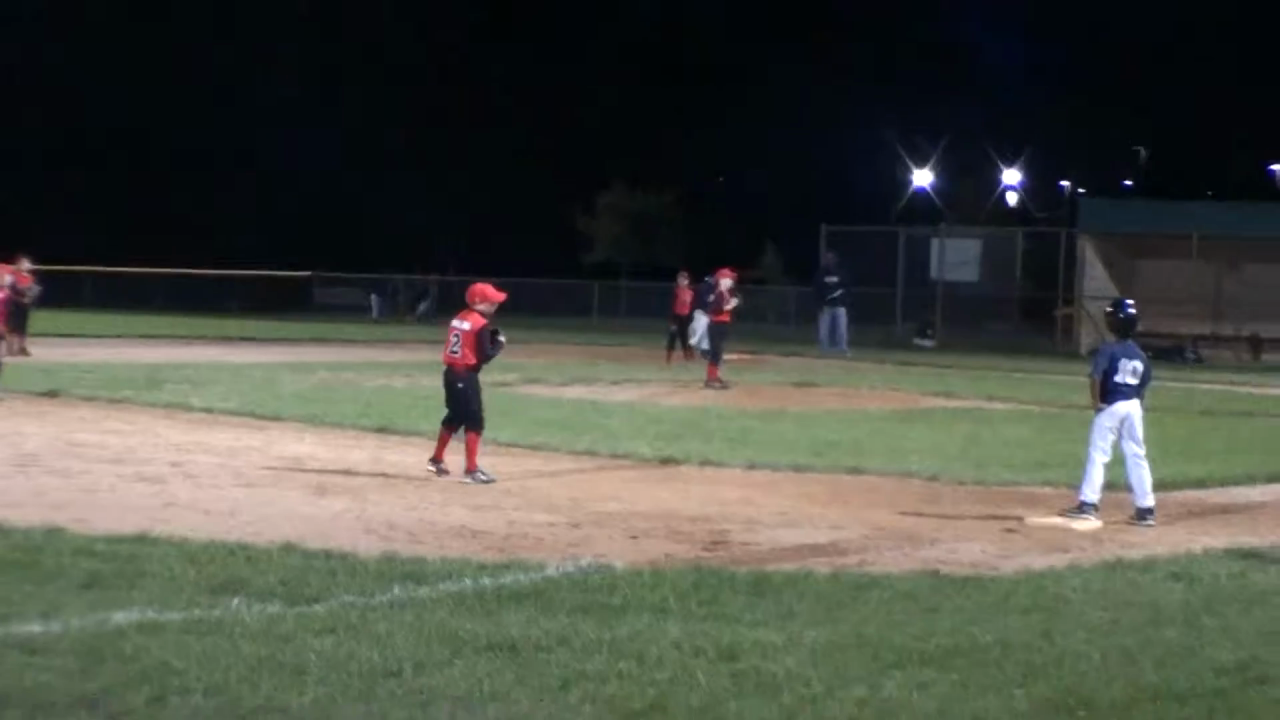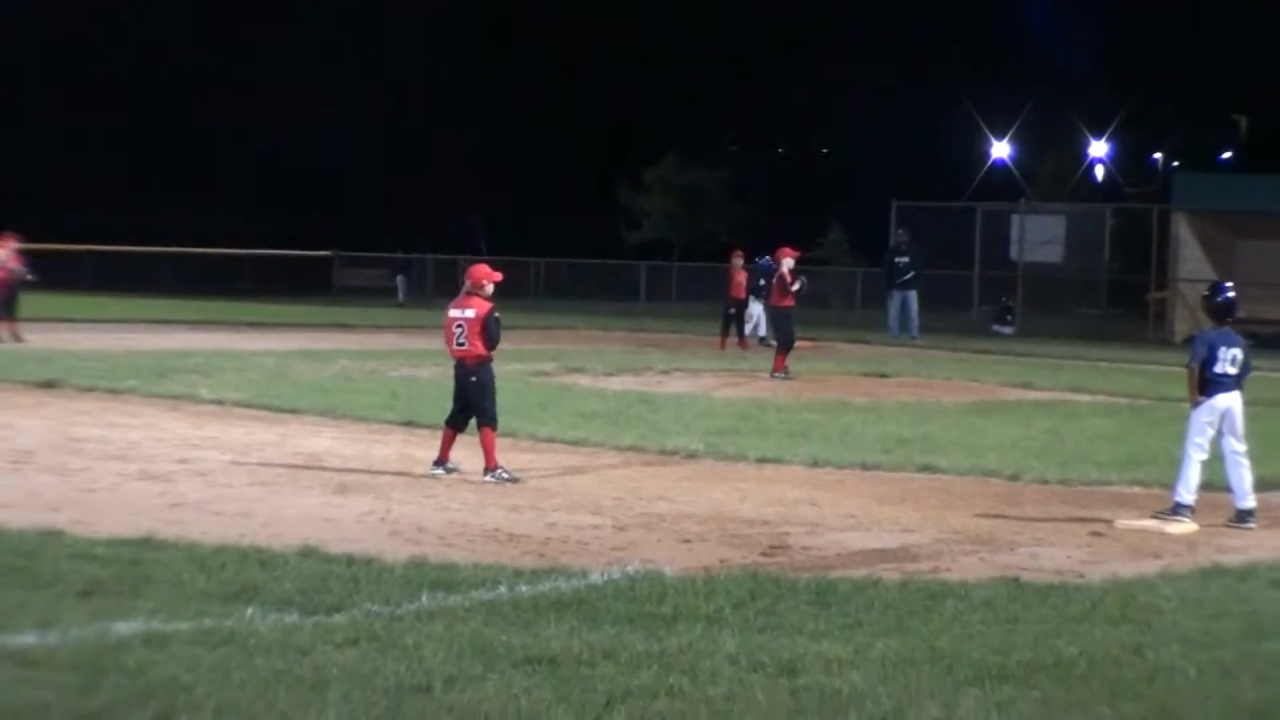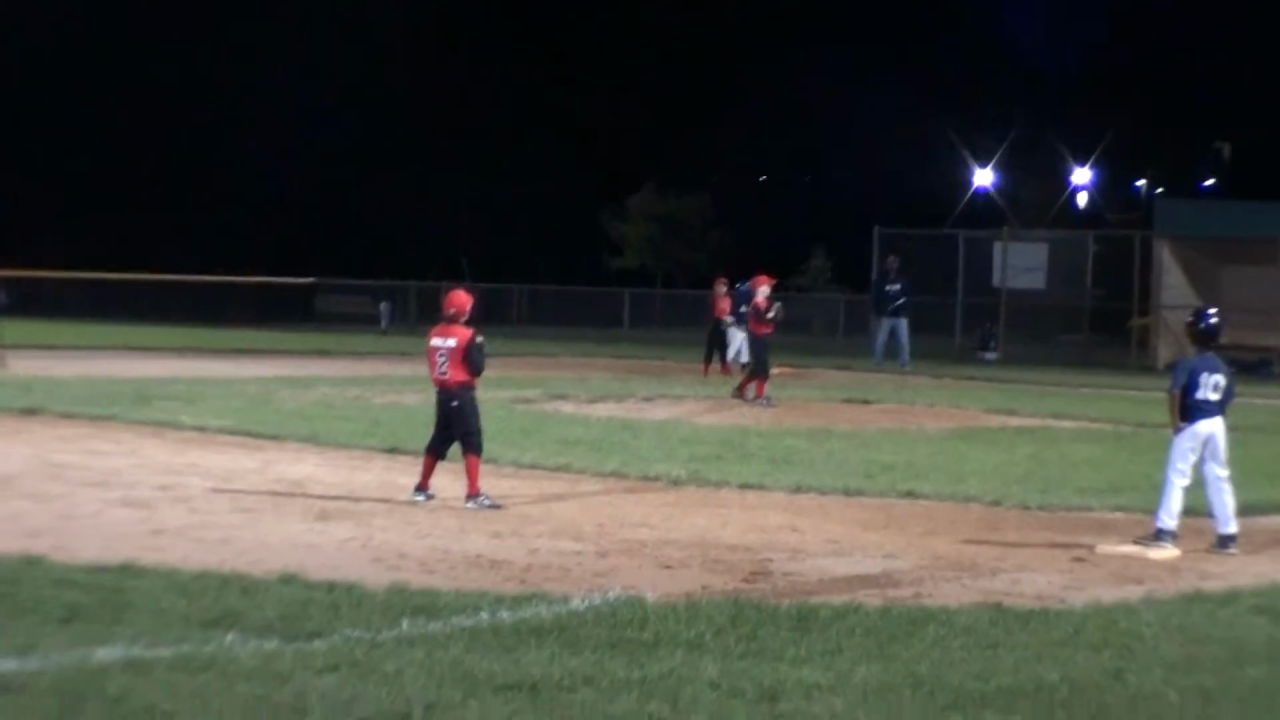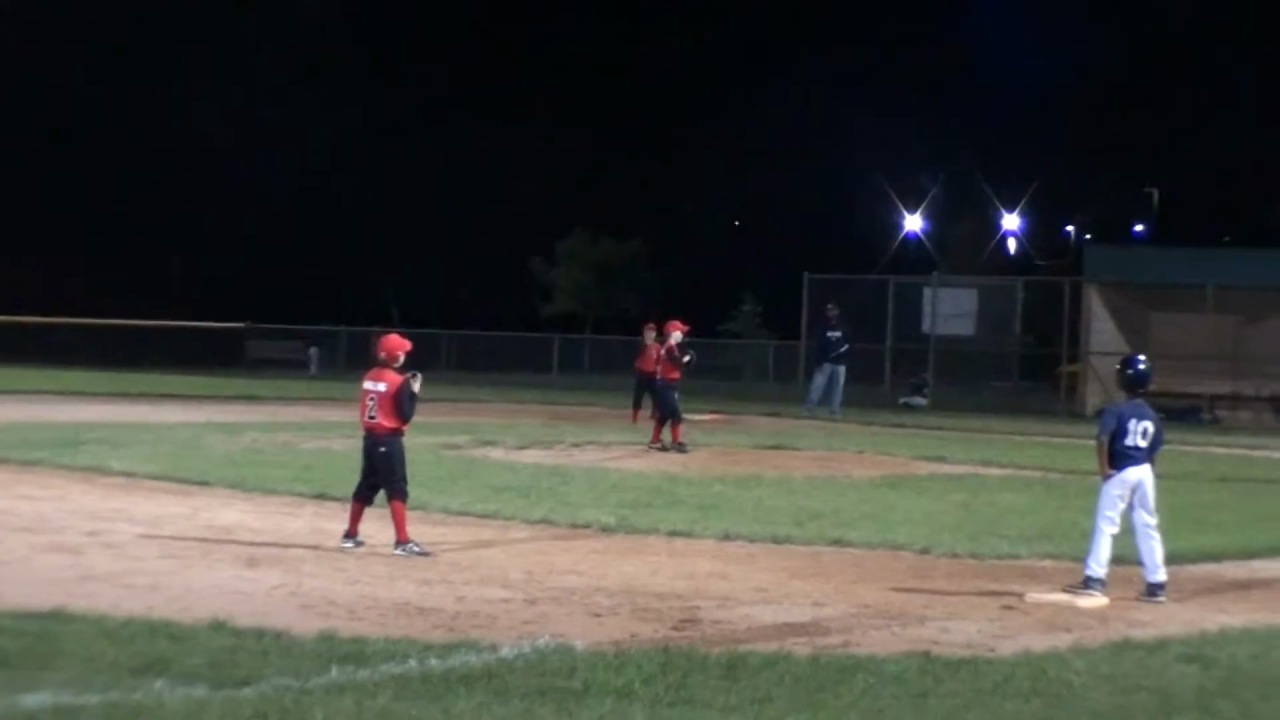
dt=0.5s
person 1, frame 1
left shoulder: (1108, 349)
right shoulder: (1140, 354)
left elbow: (1096, 376)
right elbow: (1143, 385)
left wrist: (1096, 402)
right wrist: (1134, 407)
left hip: (1111, 407)
right hip: (1133, 407)
left knee: (1098, 454)
right knee: (1137, 456)
left ankle: (1088, 504)
right ankle: (1146, 509)
person 1, frame 2
left shoulder: (1206, 337)
right shoulder: (1239, 342)
left elbow: (1193, 366)
right elbow: (1242, 376)
left wrist: (1194, 395)
right wrist: (1231, 395)
left hip: (1210, 400)
right hip: (1233, 399)
left knee: (1194, 451)
right knee: (1237, 454)
left ankle: (1183, 506)
right ankle: (1246, 510)
person 1, frame 3
left shoulder: (1188, 363)
right shoulder: (1222, 368)
left elbow: (1175, 392)
right elbow: (1225, 402)
left wrist: (1176, 422)
right wrist: (1214, 422)
left hip: (1192, 426)
right hip: (1216, 425)
left knee: (1177, 477)
right knee: (1219, 479)
left ankle: (1165, 531)
right ankle: (1228, 536)
person 1, frame 4
left shoulder: (1116, 409)
right shoulder: (1151, 415)
left elbow: (1103, 439)
right elbow: (1154, 450)
left wrist: (1104, 469)
right wrist: (1143, 469)
left hip: (1120, 473)
right hip: (1144, 472)
left knee: (1106, 525)
right knee: (1148, 527)
left ankle: (1094, 579)
right ankle: (1156, 584)
person 2, frame 1
left shoulder: (459, 318)
right shoulder: (481, 324)
right elbow: (484, 357)
right wrist: (499, 343)
left hip: (450, 373)
right hip: (466, 376)
left knee: (454, 417)
right knee: (474, 421)
left ankle: (437, 459)
right ankle: (472, 470)
person 2, frame 2
left shoulder: (454, 306)
right shoulder: (486, 308)
left elbow: (449, 340)
right elbow: (492, 343)
right wrist: (496, 320)
left hip: (461, 366)
right hip: (479, 368)
left knee: (458, 414)
right knee: (487, 417)
left ankle: (441, 462)
right ankle: (491, 469)
person 2, frame 3
left shoulder: (435, 333)
right shoulder: (467, 336)
right elbow: (477, 370)
right wrist: (479, 345)
left hip: (443, 394)
right hip: (461, 395)
left knee: (439, 440)
right knee: (472, 442)
left ankle: (422, 488)
right ankle: (474, 495)
person 2, frame 4
left shoulder: (370, 376)
right shoulder: (397, 381)
right elbow: (404, 417)
right wrist: (413, 392)
left hip: (370, 438)
right hip: (389, 440)
left knee: (366, 486)
right knee: (397, 488)
left ankle: (351, 534)
right ankle: (402, 541)
